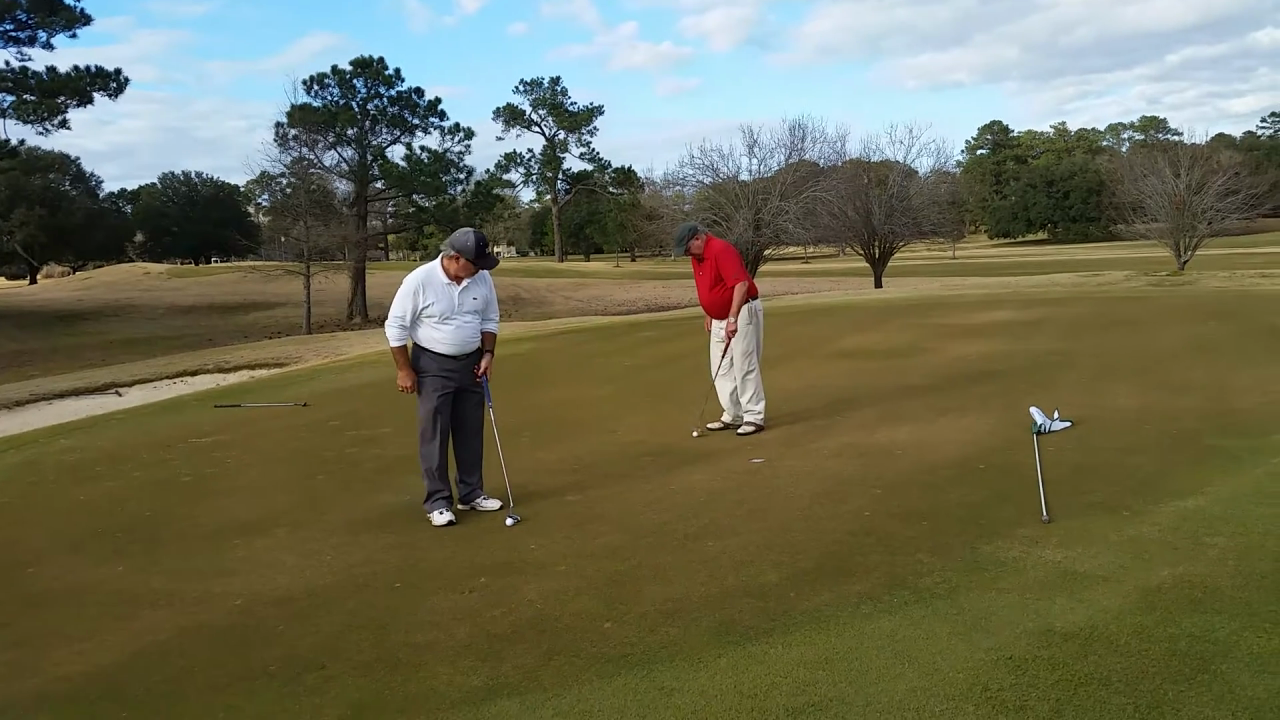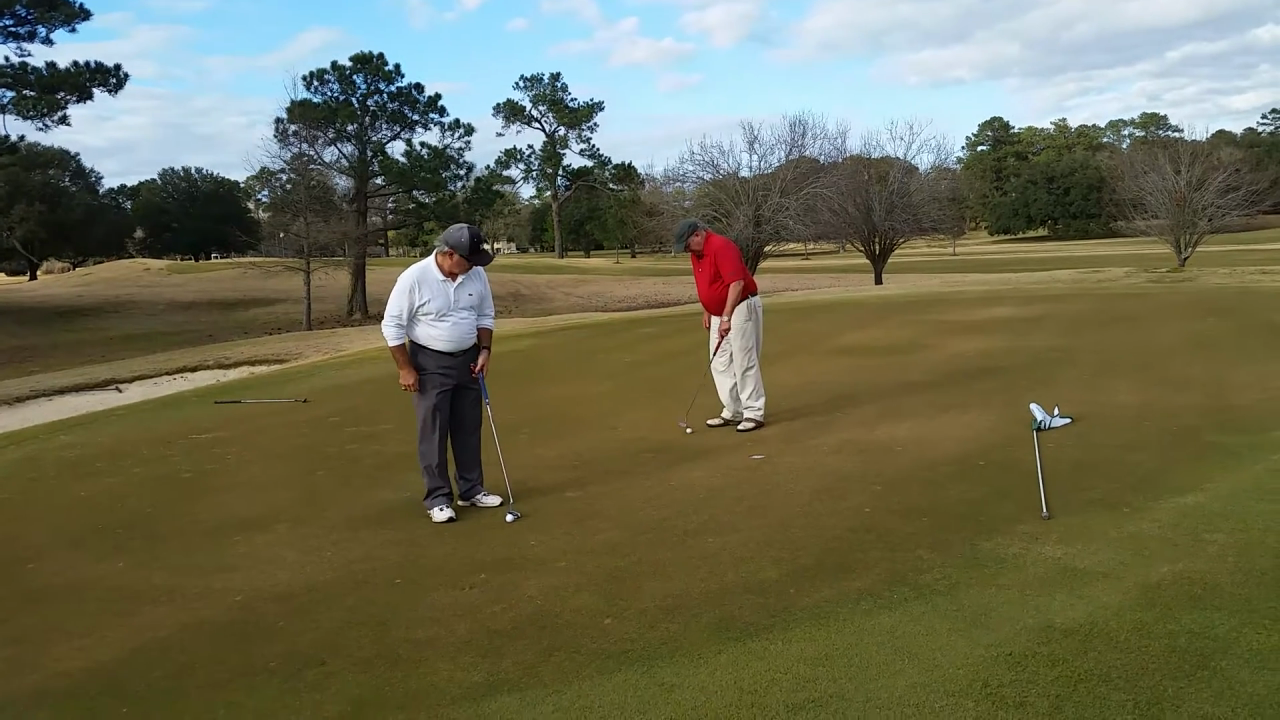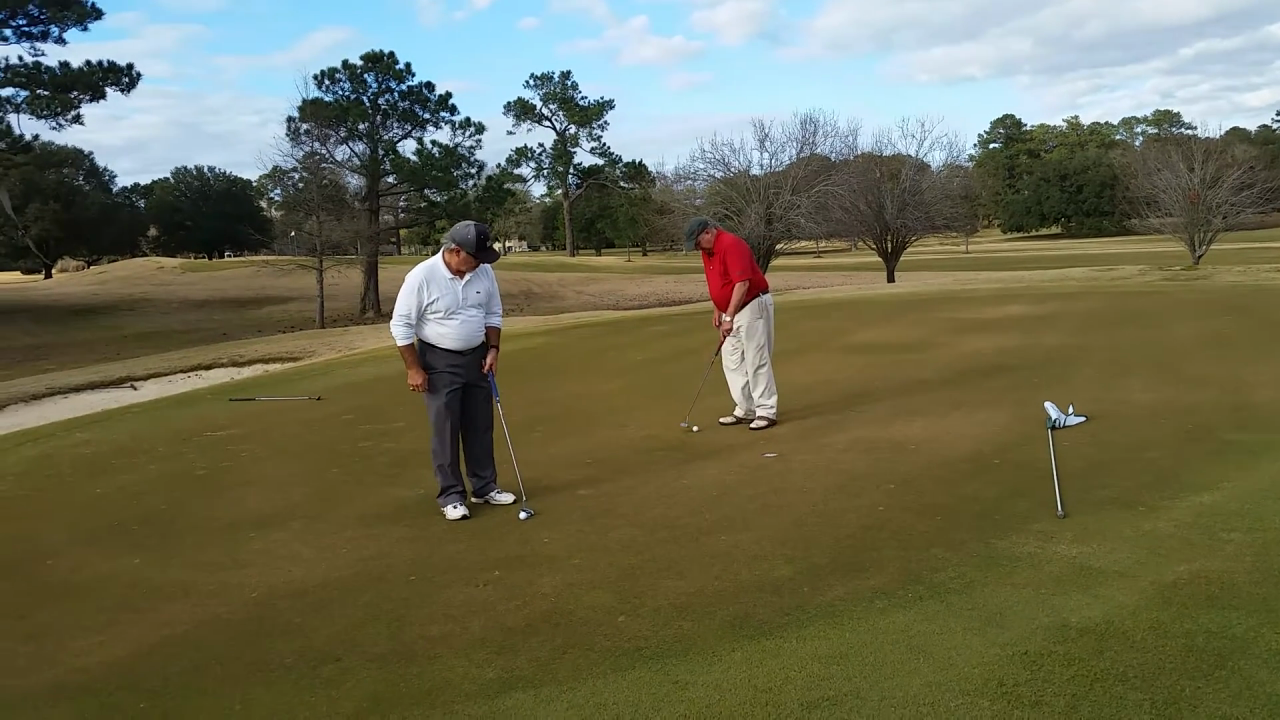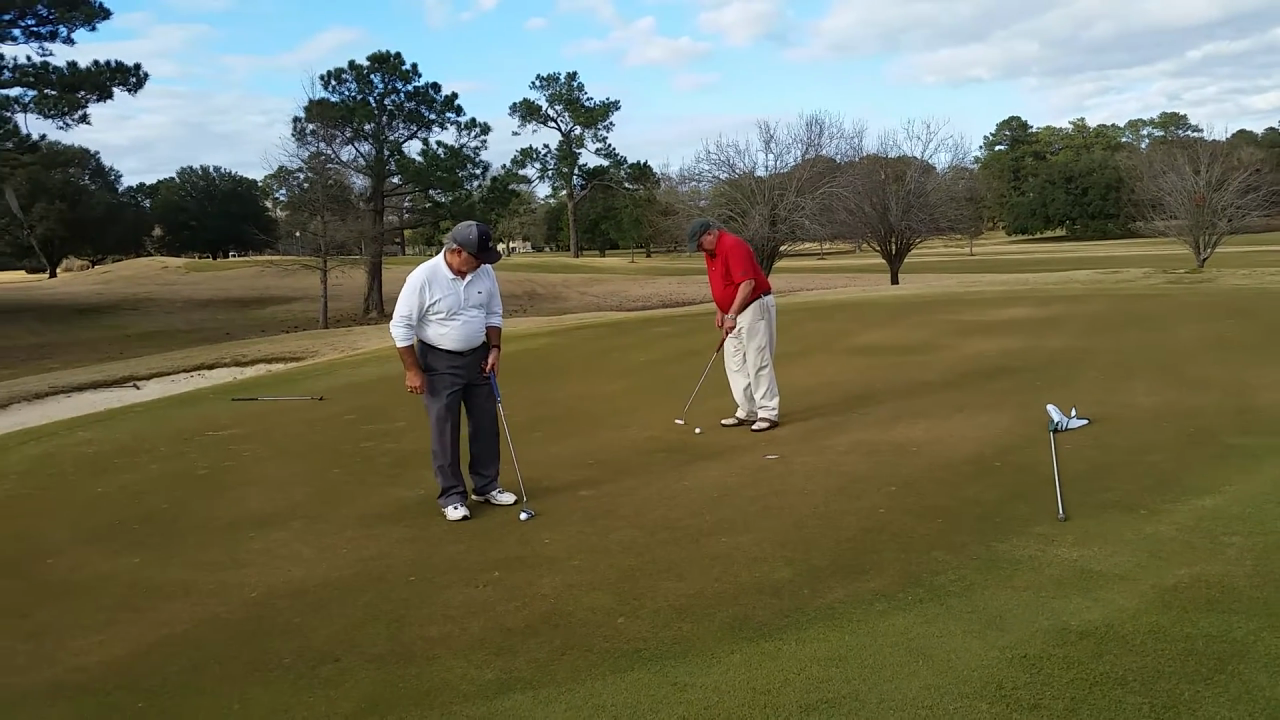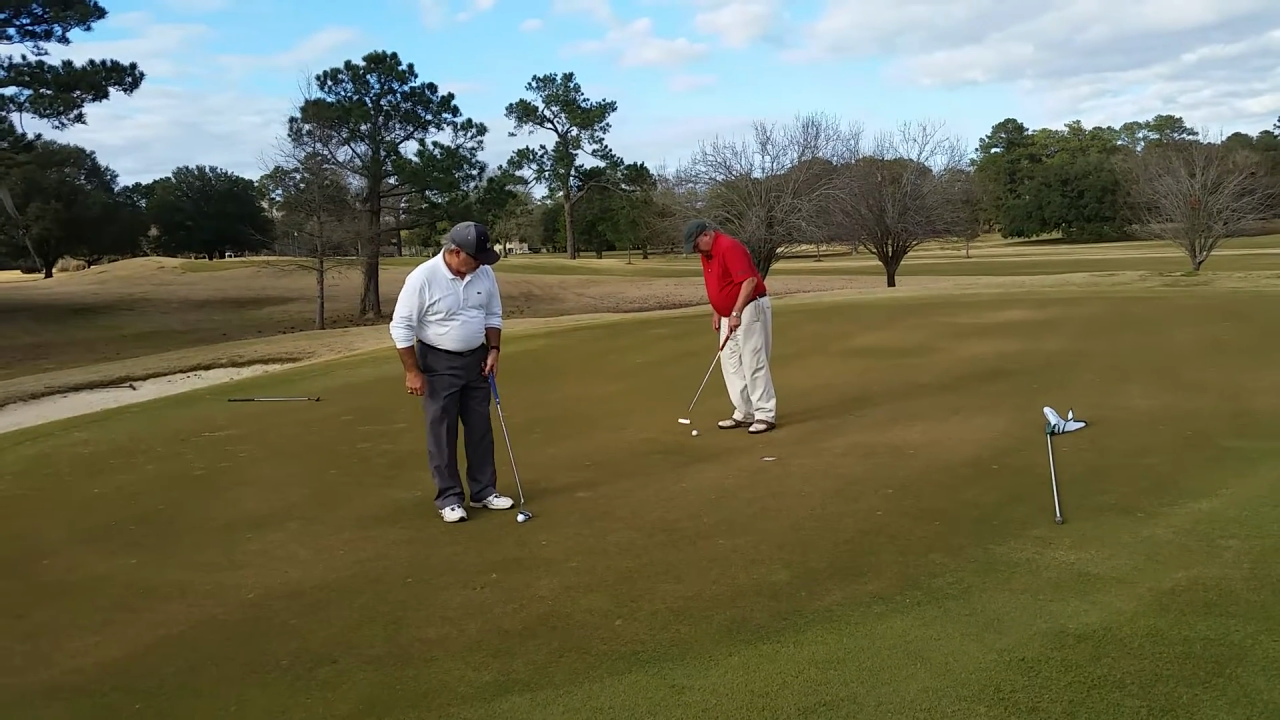
dt=0.2s
person 1, frame 1
left shoulder: (482, 279)
right shoulder: (419, 281)
left elbow: (489, 319)
right elbow: (396, 327)
left wrist: (488, 354)
right wrist: (404, 370)
left hip: (470, 363)
right hip: (432, 365)
left knee: (471, 431)
right knee: (434, 433)
left ankle: (471, 493)
right ankle: (438, 501)
person 1, frame 2
left shoulder: (476, 274)
right shoulder: (414, 278)
left elbow: (485, 315)
right elbow: (393, 326)
left wrist: (484, 350)
right wrist: (405, 368)
left hip: (467, 360)
right hip: (430, 363)
left knee: (469, 427)
right knee: (433, 431)
left ankle: (471, 490)
right ankle: (438, 498)
person 1, frame 3
left shoulder: (484, 272)
right shoulder: (421, 277)
left elbow: (493, 313)
right elbow: (401, 325)
left wrist: (492, 349)
right wrist: (414, 368)
left hip: (476, 358)
right hip: (439, 362)
left knee: (481, 425)
right knee: (445, 429)
left ankle: (484, 486)
right ankle: (451, 495)
person 1, frame 4
left shoulder: (485, 272)
right shoulder: (423, 278)
left elbow: (493, 313)
right elbow: (401, 326)
left wrist: (494, 349)
right wrist: (412, 370)
left hip: (477, 358)
right hip: (440, 363)
left knee: (486, 423)
right knee: (445, 430)
left ankle: (486, 485)
right ankle: (452, 495)
person 1, frame 5
left shoulder: (484, 273)
right shoulder: (423, 278)
left elbow: (493, 314)
right elbow: (401, 327)
left wrist: (493, 350)
right wrist: (412, 371)
left hip: (475, 359)
right hip: (438, 363)
left knee: (481, 428)
right knee: (442, 432)
left ankle: (483, 491)
right ankle: (449, 497)
person 2, frame 1
left shoulder: (722, 250)
right shoulder: (697, 256)
left elbow: (741, 284)
left wrist: (733, 319)
right wrist: (709, 315)
left hip: (742, 313)
right hip: (720, 319)
left knee: (745, 366)
right knee: (722, 368)
left ankle: (754, 417)
right ankle: (733, 415)
person 2, frame 2
left shoulder: (721, 247)
right shoulder: (696, 253)
left elbow: (736, 284)
left wrist: (726, 318)
right wrist: (707, 311)
left hip: (741, 309)
right hip: (720, 314)
left knee: (744, 362)
right knee: (721, 364)
left ankle: (754, 413)
right ankle: (733, 412)
person 2, frame 3
left shoulder: (731, 245)
right shoulder: (708, 251)
left elbow: (742, 284)
left wrist: (728, 317)
right wrist: (718, 309)
left hip: (753, 307)
right hip: (732, 311)
left knee: (756, 360)
right knee: (733, 363)
left ankle: (766, 411)
right ankle: (745, 410)
person 2, frame 4
left shoulder: (733, 246)
right shoulder: (711, 252)
left elbow: (747, 283)
left wrist: (732, 315)
right wrist: (720, 310)
left hip: (755, 308)
right hip: (733, 313)
left knee: (758, 361)
right knee: (735, 364)
left ankle: (768, 413)
right ankle: (747, 411)
person 2, frame 5
left shoulder: (729, 247)
right shoulder: (707, 253)
left elbow: (750, 281)
left wrist: (736, 314)
right wrist: (717, 312)
left hip: (750, 310)
right hip: (729, 315)
left knee: (754, 363)
right knee: (731, 365)
left ankle: (765, 415)
right ankle: (744, 413)
